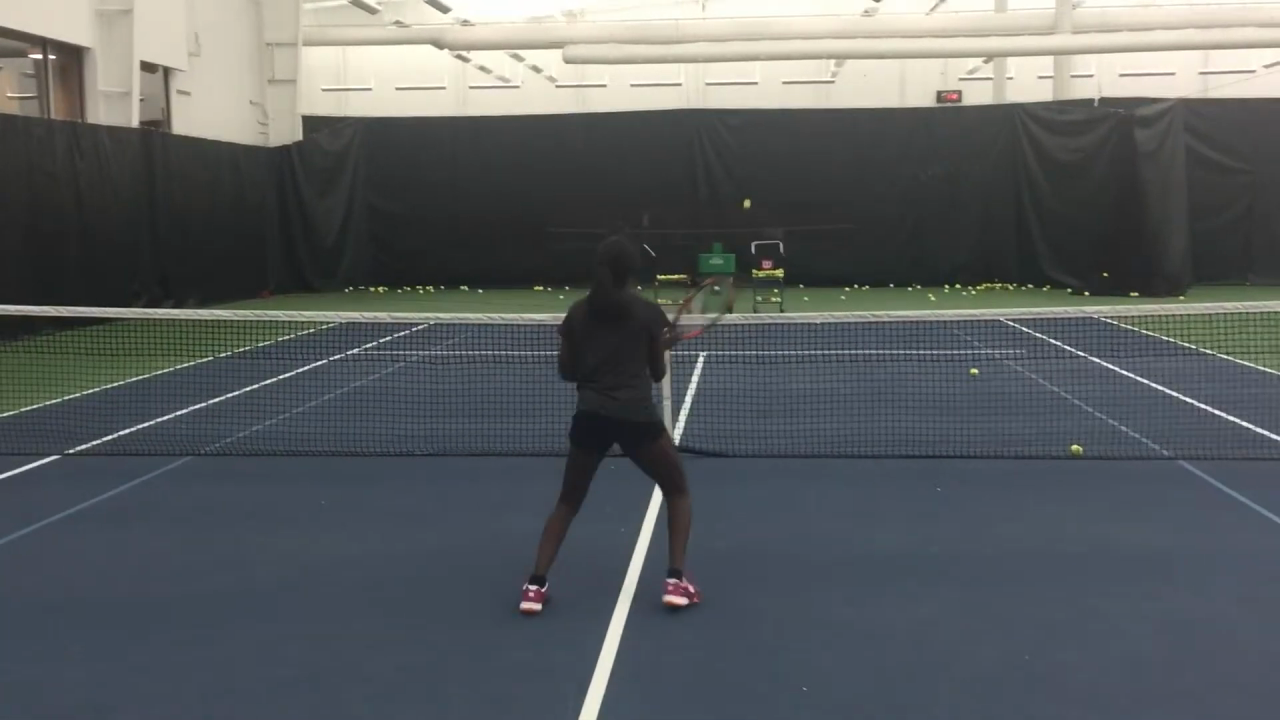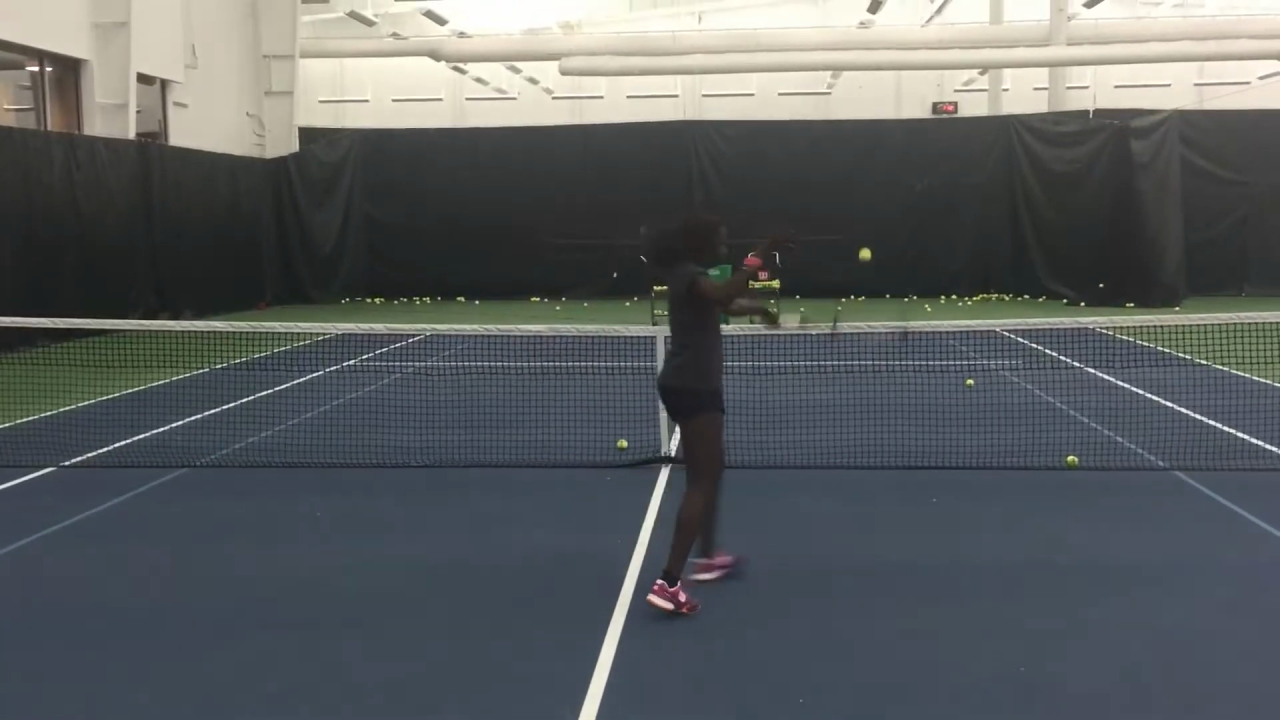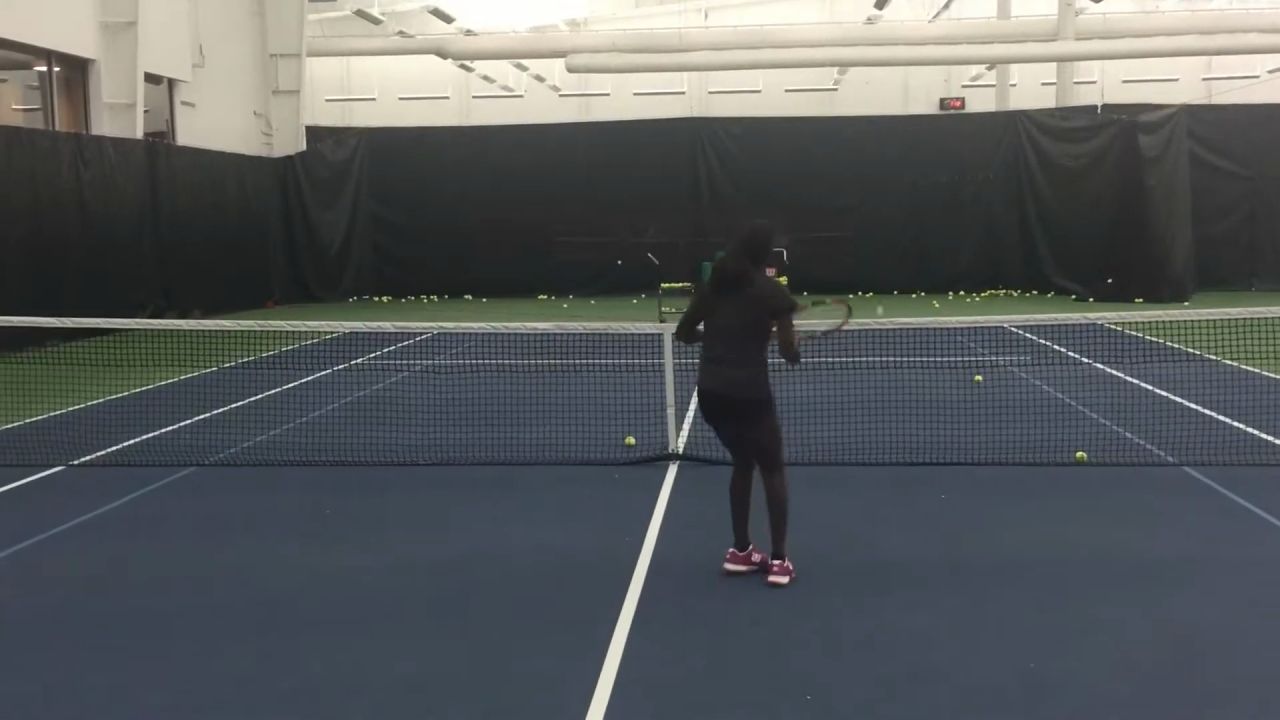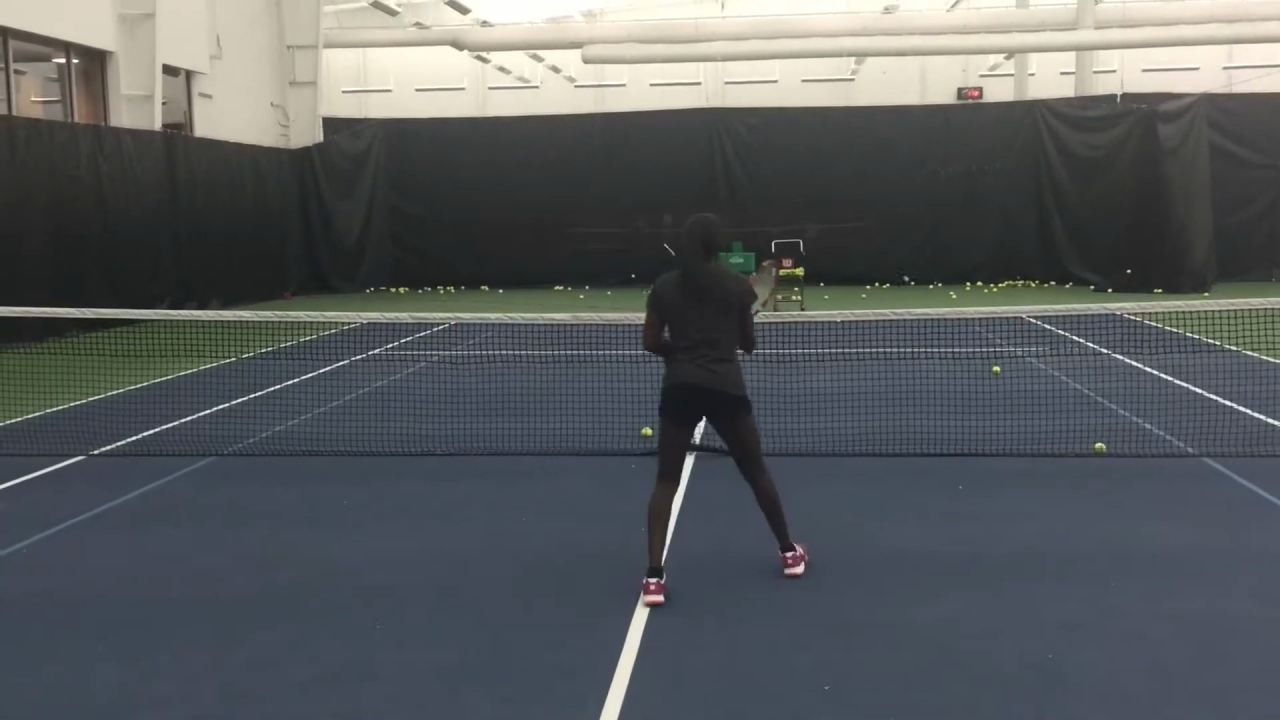
dt=0.5s
person 1, frame 1
left shoulder: (578, 312)
right shoulder: (648, 311)
left elbow: (567, 371)
right elbow: (657, 372)
right wrist: (664, 342)
left hip: (591, 415)
right hip: (637, 416)
left knee: (568, 503)
right knee: (678, 493)
left ankle: (535, 585)
right ankle: (676, 580)
person 1, frame 2
left shoulder: (688, 276)
right shoulder: (690, 276)
left elbow: (722, 304)
right elbow: (723, 297)
left wrist: (756, 308)
right wrist: (754, 262)
left hip: (685, 386)
right hip: (693, 390)
left knee: (704, 474)
right knee: (704, 483)
left ankle: (706, 557)
right ankle: (666, 584)
person 1, frame 3
left shoulder: (714, 284)
right shoulder: (773, 292)
left elbow: (683, 333)
right elbow: (789, 350)
right wrist: (797, 358)
left hip: (710, 390)
right hip: (747, 391)
left knee: (743, 463)
right knee: (772, 471)
left ankle: (740, 550)
right ankle: (778, 561)
person 1, frame 4
left shoulder: (664, 285)
right shoulder: (736, 286)
left elbow: (651, 342)
right elbow: (749, 343)
left hip: (681, 388)
right hip: (726, 388)
left knee: (666, 482)
right knee: (756, 473)
left ankle: (654, 577)
right ankle: (789, 552)
